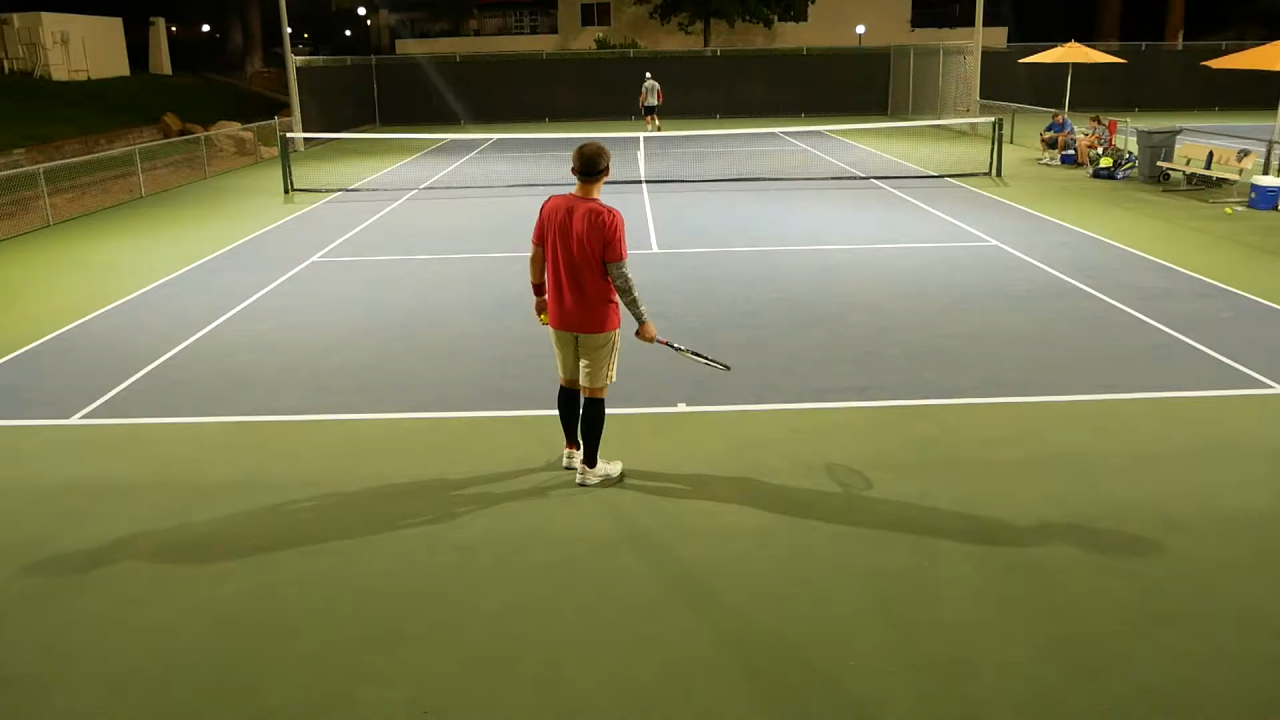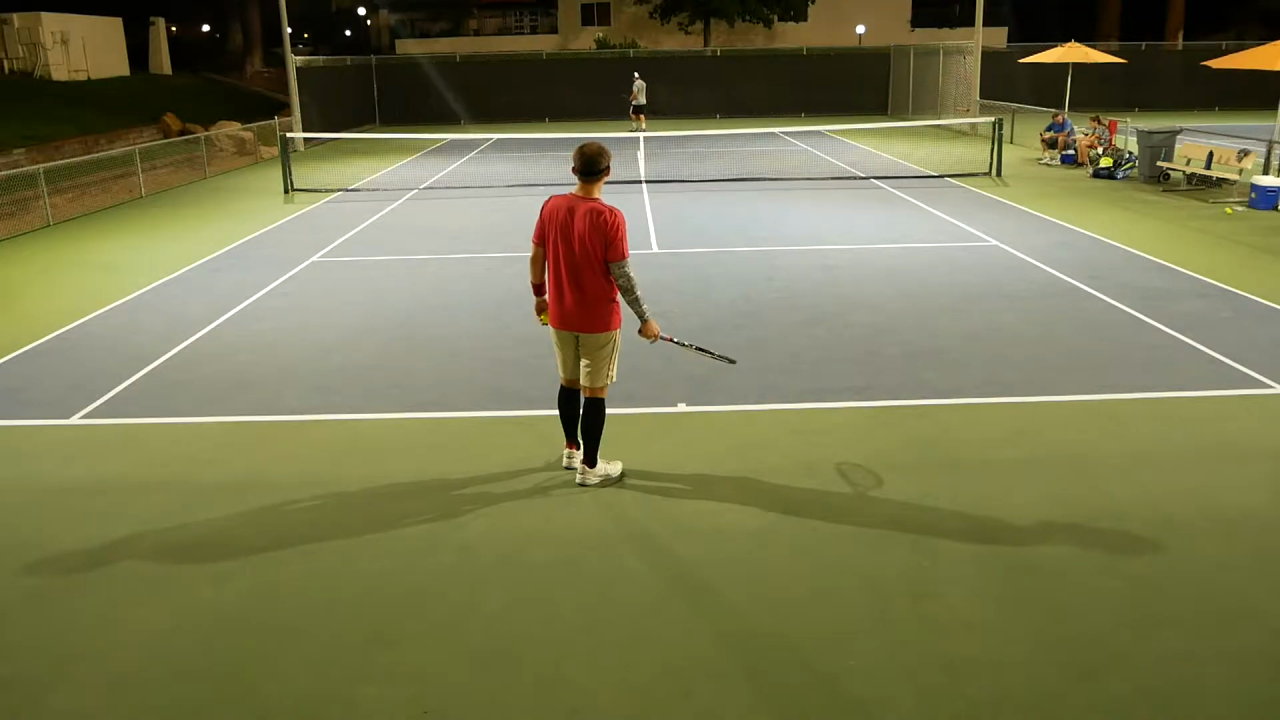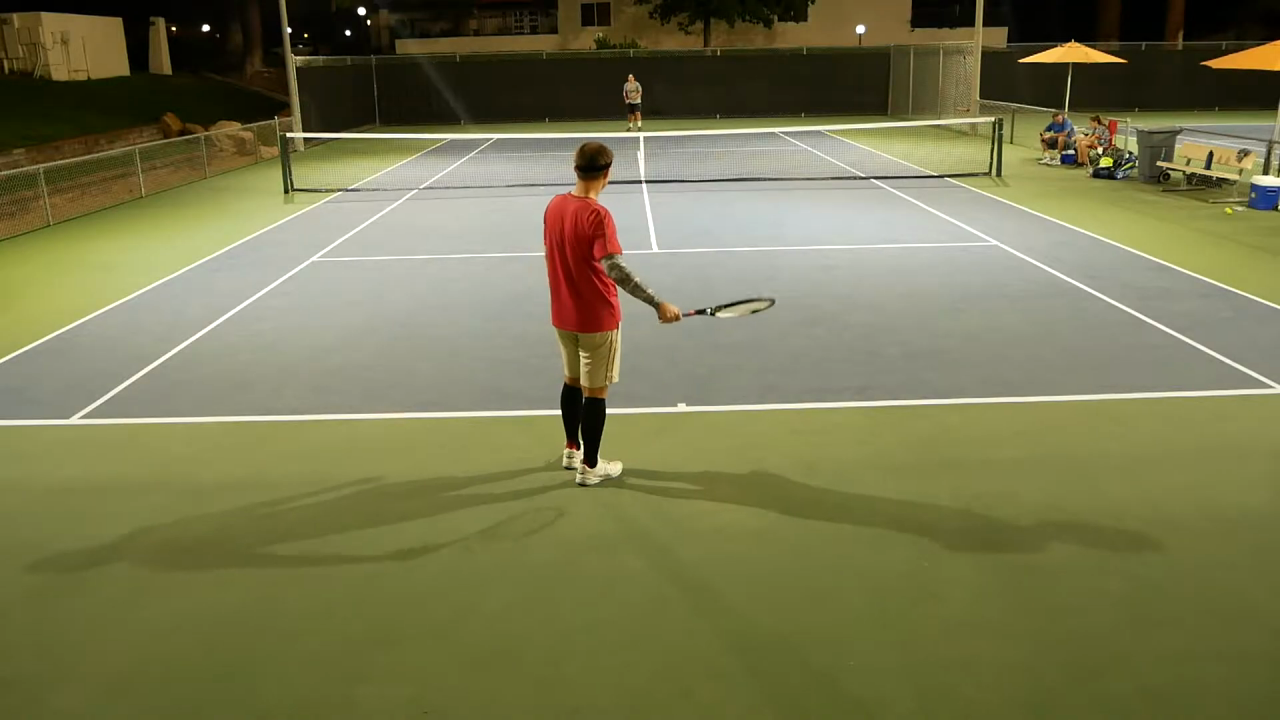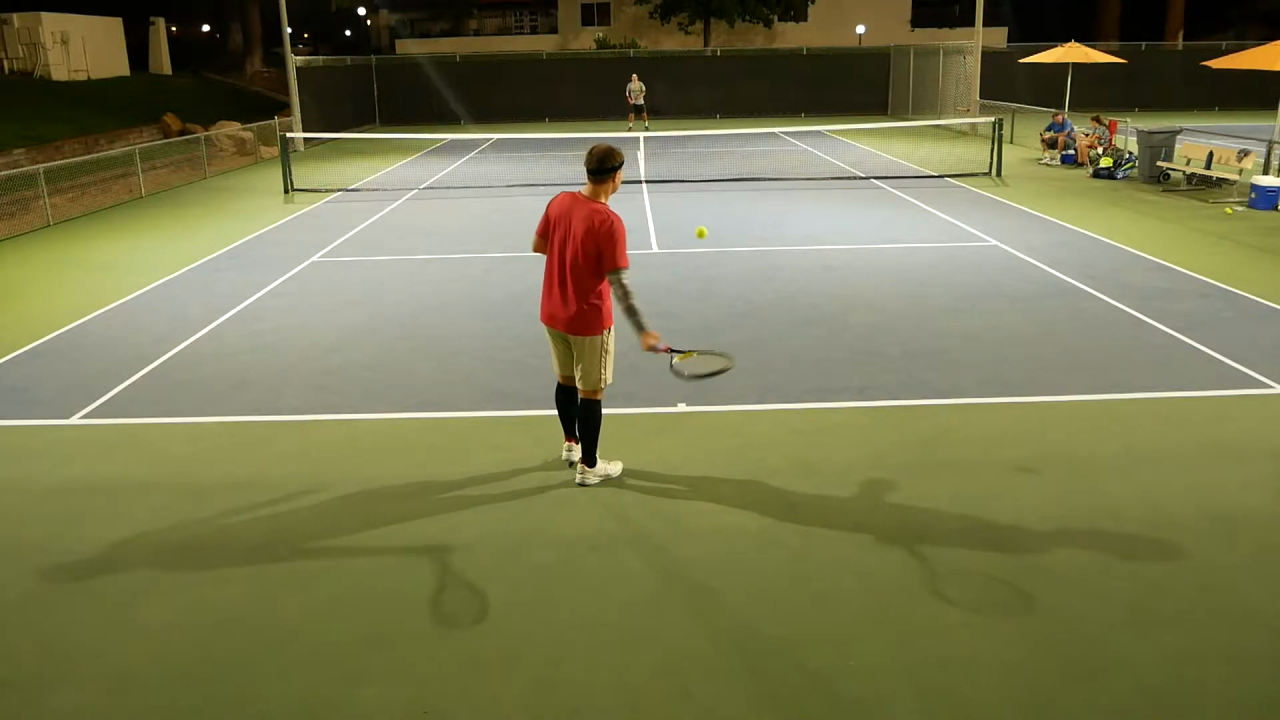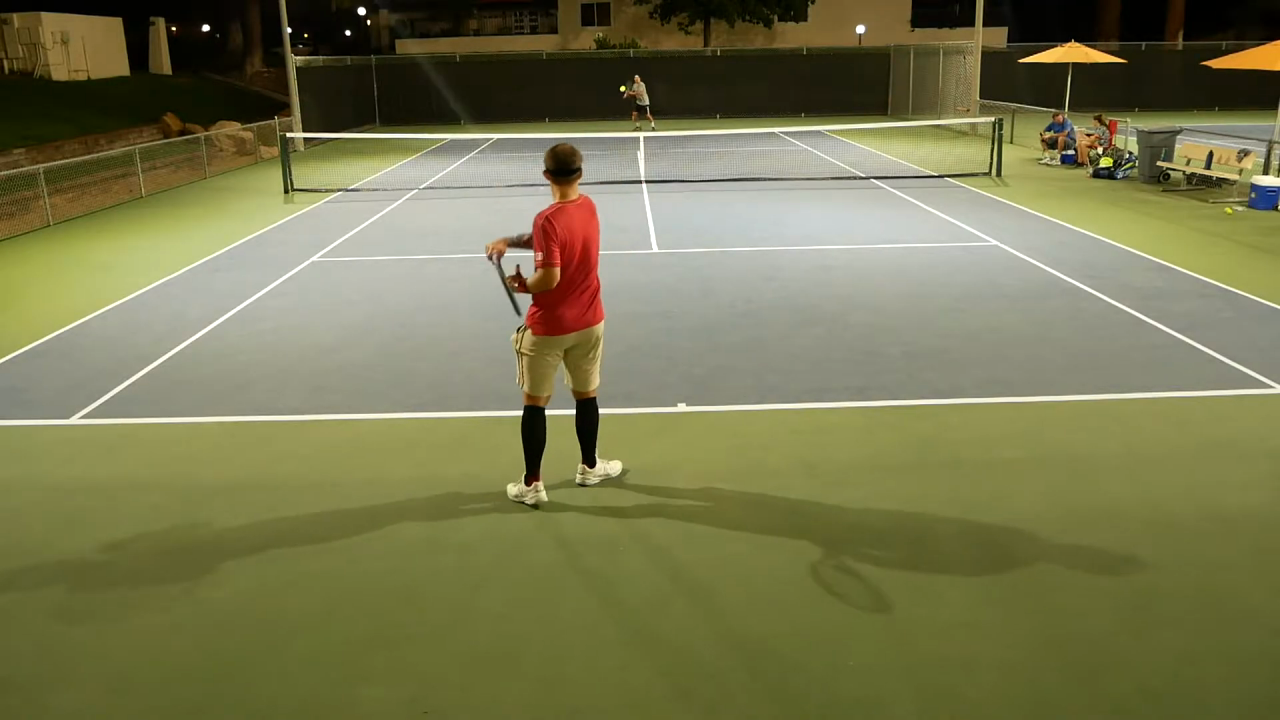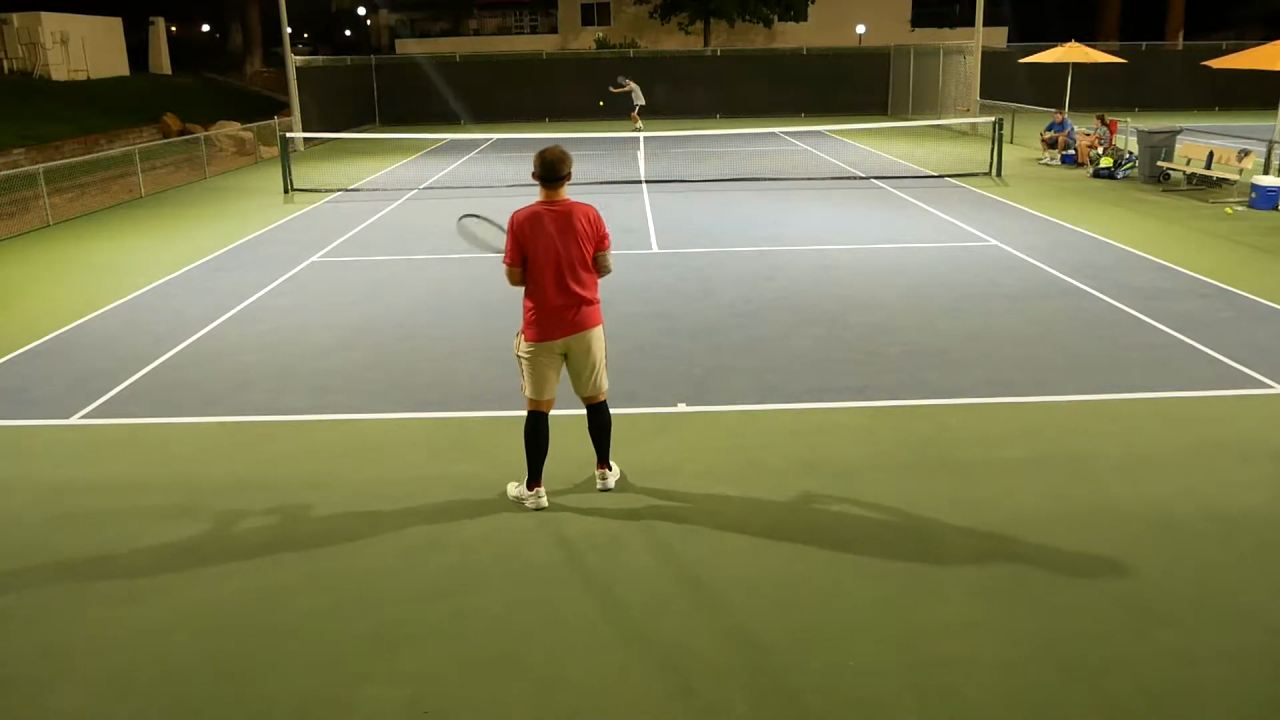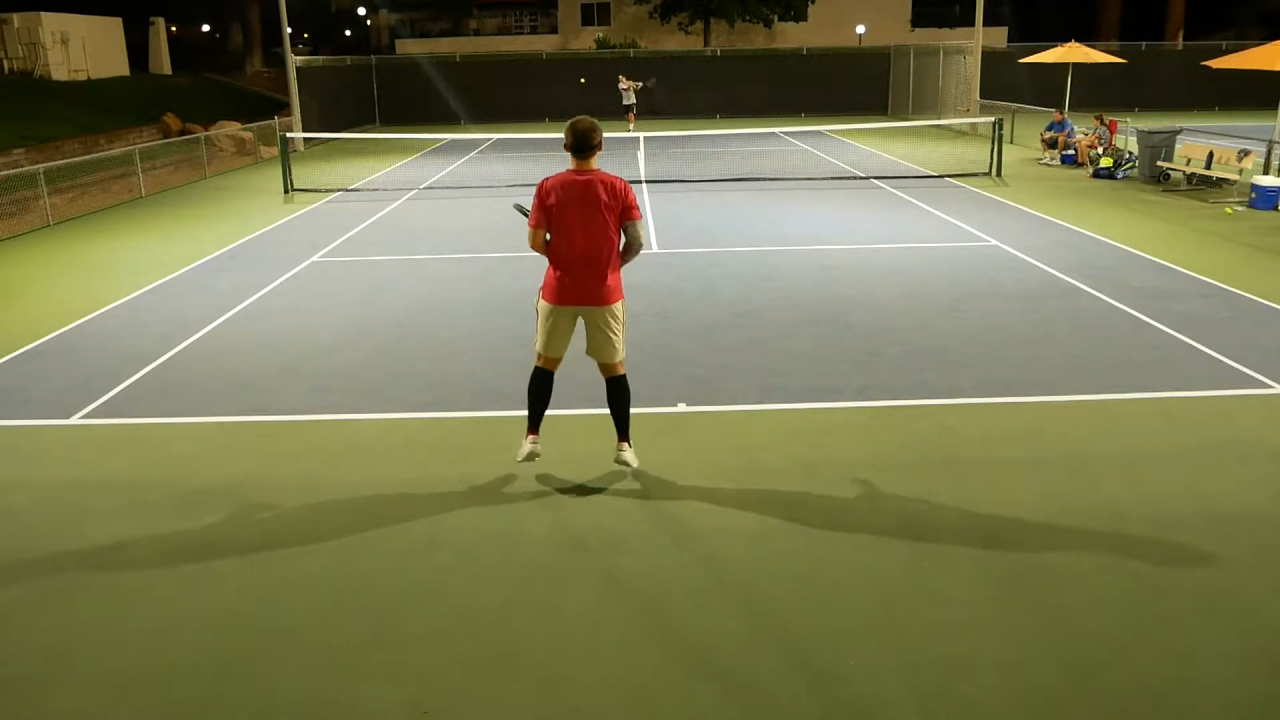
dt=0.7s
person 1, frame 1
left shoulder: (550, 207)
right shoulder: (608, 218)
left elbow: (537, 257)
right elbow: (619, 277)
left wrist: (540, 294)
right wrist: (642, 320)
left hip: (561, 317)
right hip: (598, 321)
left knee: (569, 383)
right knee: (595, 392)
left ankle: (572, 449)
right ankle: (589, 466)
person 1, frame 2
left shoulder: (551, 207)
right shoulder: (610, 217)
left elbow: (536, 257)
right elbow: (621, 276)
left wrist: (539, 295)
right wrist: (645, 318)
left hip: (561, 316)
right hip: (599, 320)
left knee: (569, 383)
right knee: (595, 391)
left ankle: (571, 449)
right ankle: (589, 466)
person 1, frame 3
left shoulder: (555, 204)
right shoulder: (597, 214)
right elbow: (613, 268)
right wrist: (655, 302)
left hip: (564, 314)
right hip: (596, 317)
left knee: (572, 381)
right knee: (595, 391)
left ankle: (572, 449)
right ankle: (589, 466)
person 1, frame 4
left shoulder: (559, 202)
right shoulder: (609, 221)
left elbow: (539, 246)
right elbow: (618, 283)
right wrist: (642, 330)
left hip: (552, 314)
right hip: (588, 320)
left knee: (566, 380)
right knee: (590, 392)
left ankle: (571, 443)
right ankle: (589, 466)
person 1, frame 5
left shoulder: (548, 219)
right shoulder: (588, 206)
left elbow: (550, 279)
left wrist: (522, 283)
right wrist: (510, 241)
left hip: (548, 327)
right hip: (589, 322)
left knee: (535, 403)
right knee: (586, 395)
left ankle: (532, 483)
right ankle: (589, 466)
person 1, frame 6
left shoulder: (521, 220)
right shoulder: (589, 215)
left elbow: (514, 277)
right elbow: (605, 267)
left hip: (541, 330)
right hip: (586, 324)
left knee: (538, 407)
right knee: (595, 399)
left ankle: (534, 488)
right ankle: (604, 469)
person 1, frame 7
left shoulder: (548, 187)
right shoulder: (619, 188)
left elbow: (535, 242)
right elbow: (636, 242)
left hip: (559, 293)
right hip: (604, 294)
left knee: (545, 364)
right knee: (614, 369)
left ankle: (532, 437)
right ankle: (624, 445)
